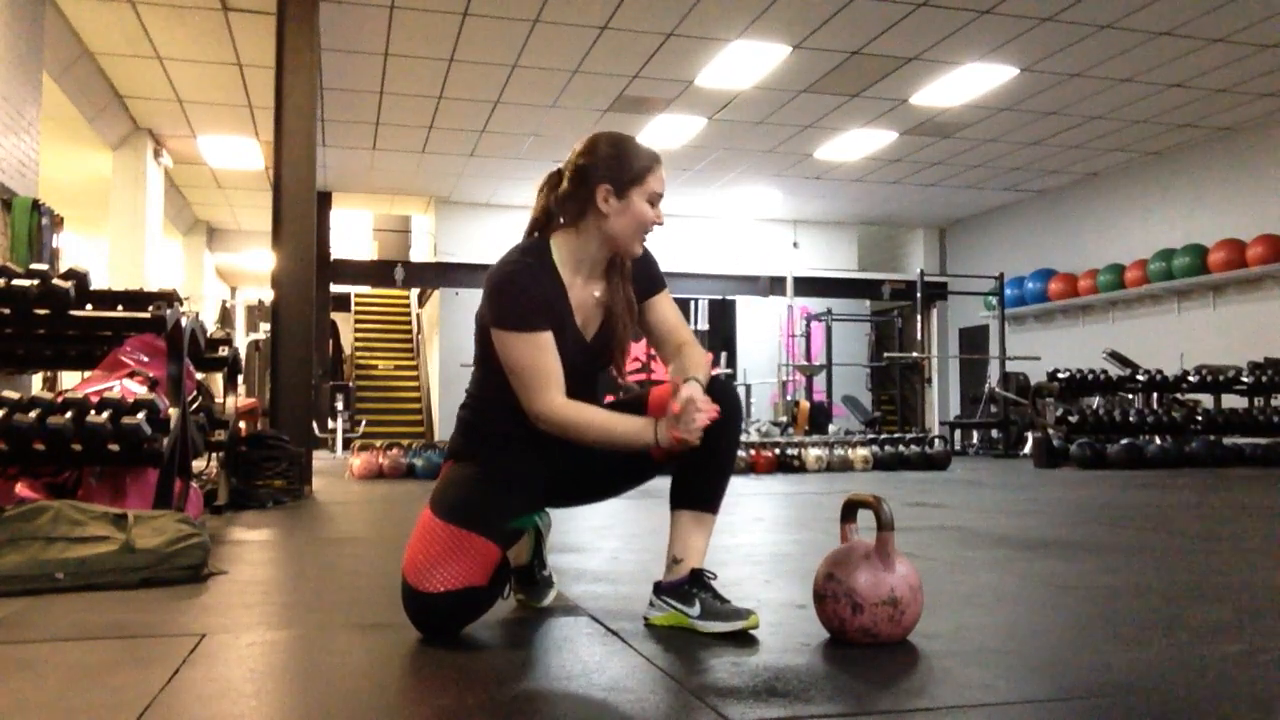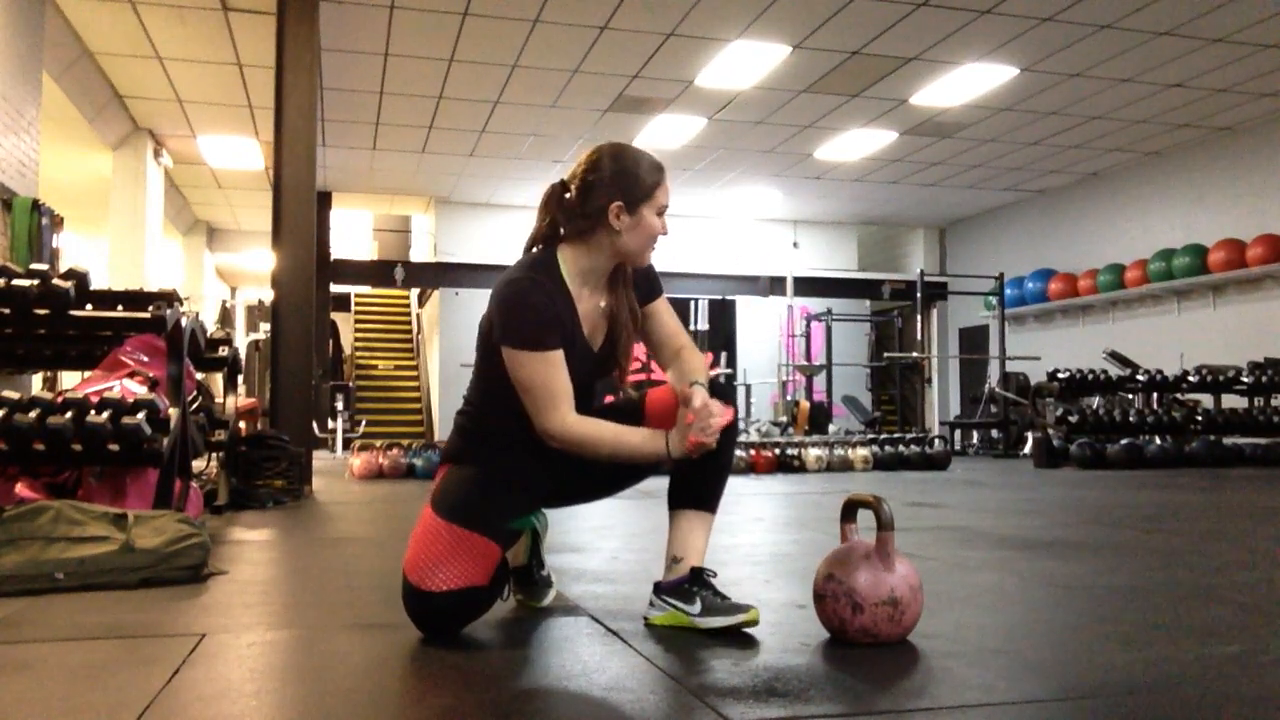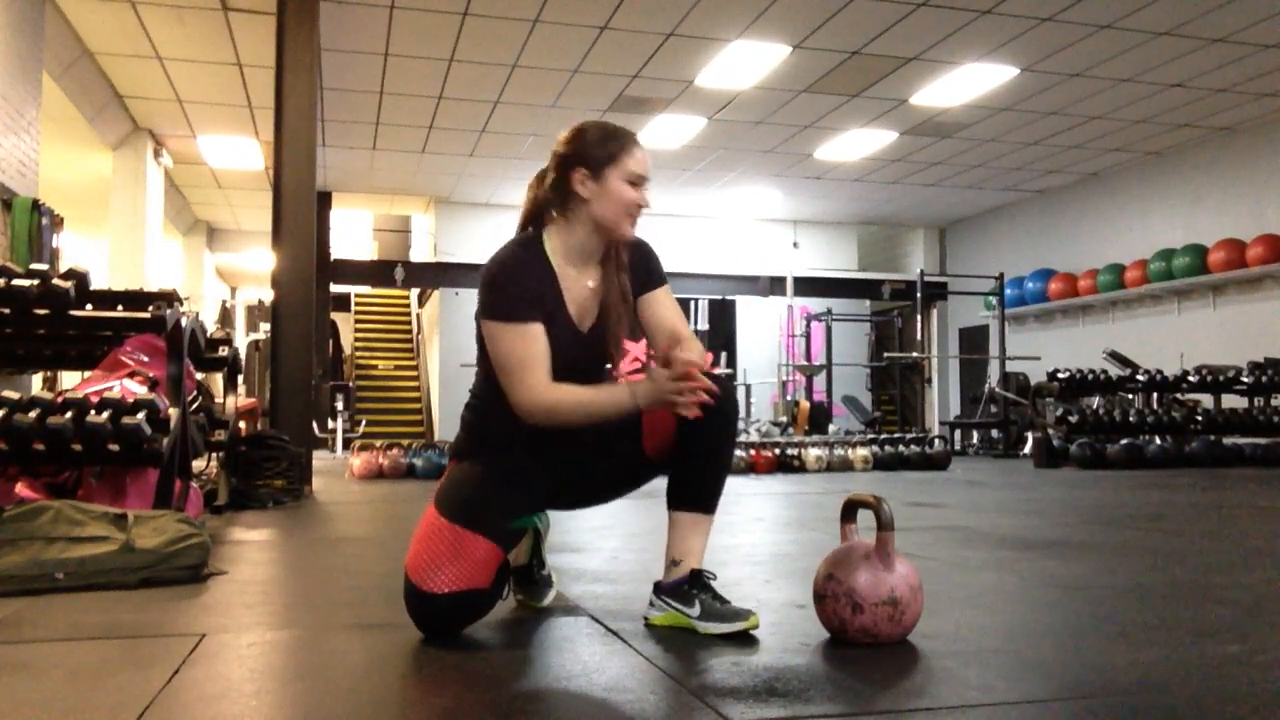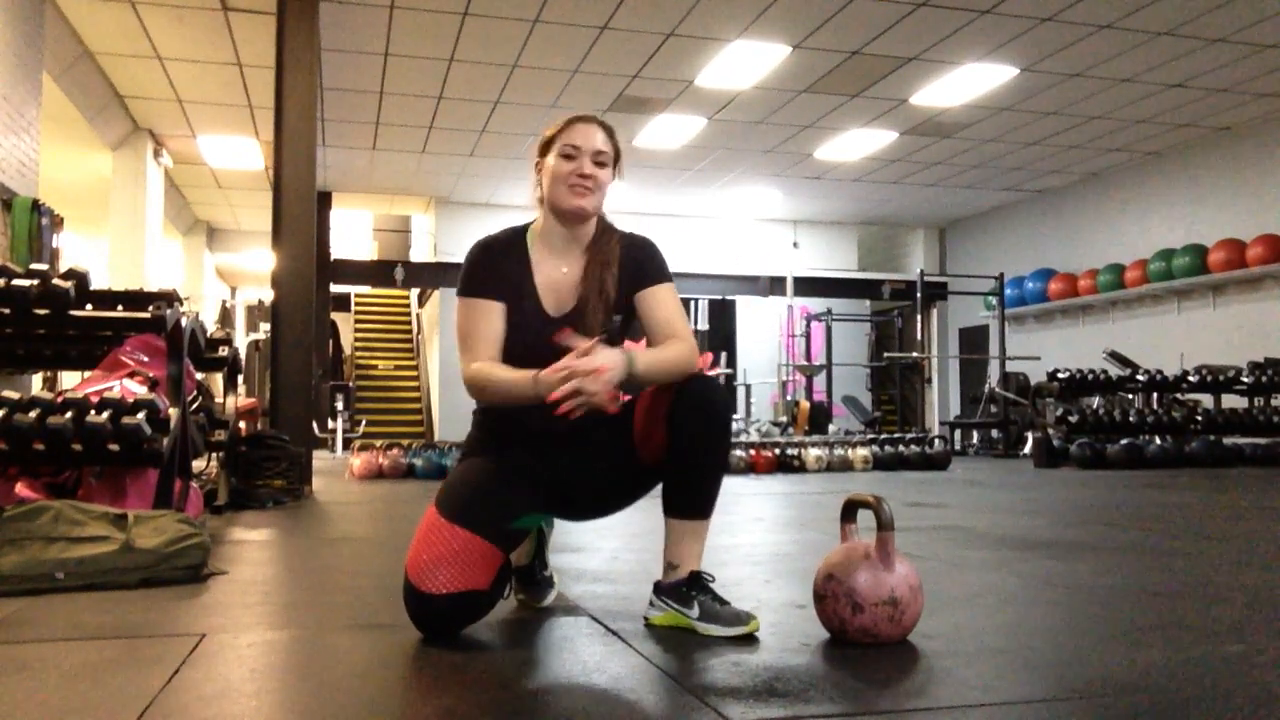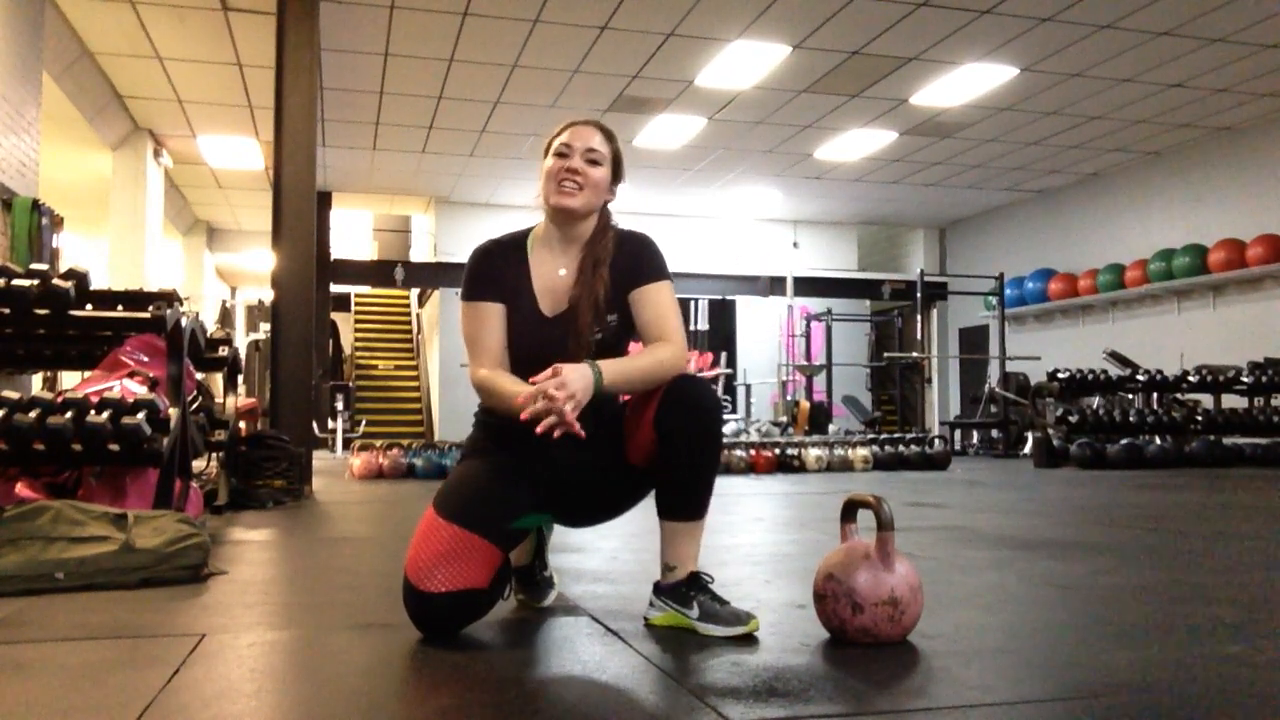
dt=0.3s
person 1, frame 1
left shoulder: (635, 266)
right shoulder: (519, 278)
left elbow: (684, 348)
right elbow: (547, 408)
left wrist: (690, 387)
right wrist: (661, 431)
left hip: (582, 447)
right hip: (499, 454)
left knee: (716, 401)
right knee: (435, 608)
left ankle: (680, 588)
right ankle: (521, 542)
person 1, frame 2
left shoulder: (634, 275)
right shoulder: (527, 293)
left elbow: (680, 352)
right elbow: (557, 425)
left wrist: (696, 392)
right wrist: (671, 441)
left hip: (579, 448)
right hip: (497, 457)
left knee: (716, 409)
right knee: (436, 607)
left ankle: (679, 588)
right ankle: (519, 542)
person 1, frame 3
left shoulder: (635, 260)
right shoulder: (513, 271)
left elbow: (685, 344)
right elbow: (534, 400)
left wrist: (676, 365)
right wrist: (645, 391)
left hip: (586, 444)
right hip: (504, 455)
left knee: (710, 400)
right knee: (438, 608)
left ankle: (679, 588)
right ankle: (521, 541)
person 1, frame 4
left shoulder: (635, 255)
right shoulder: (493, 258)
left elbow: (683, 350)
right elbow: (478, 373)
left wrist: (619, 364)
right wrist: (549, 381)
left hip: (600, 450)
right hip: (511, 452)
left knee: (704, 398)
right knee: (435, 608)
left ankle: (680, 591)
right ankle: (525, 540)
person 1, frame 5
left shoulder: (633, 254)
right shoulder: (494, 261)
left elbow: (672, 352)
right elbow: (486, 374)
left wrist: (591, 376)
right wrist: (537, 399)
left hip: (600, 451)
right hip: (511, 453)
left knee: (694, 400)
right knee: (434, 606)
left ankle: (677, 591)
right ankle: (524, 542)
